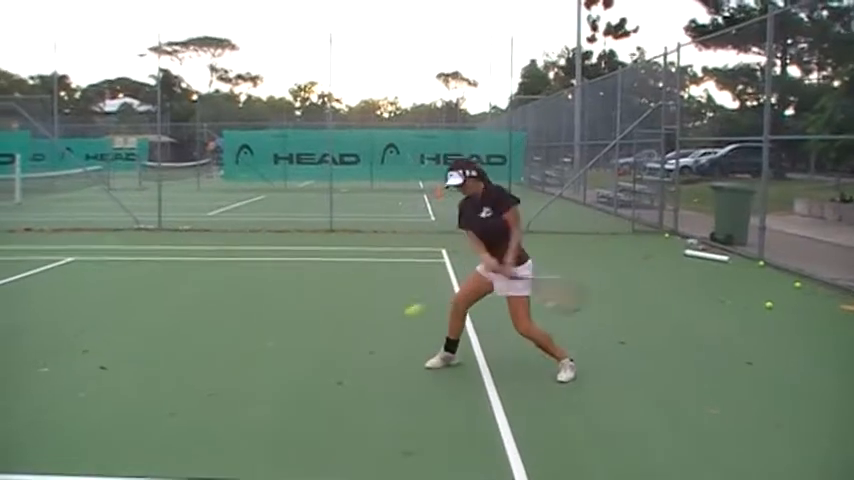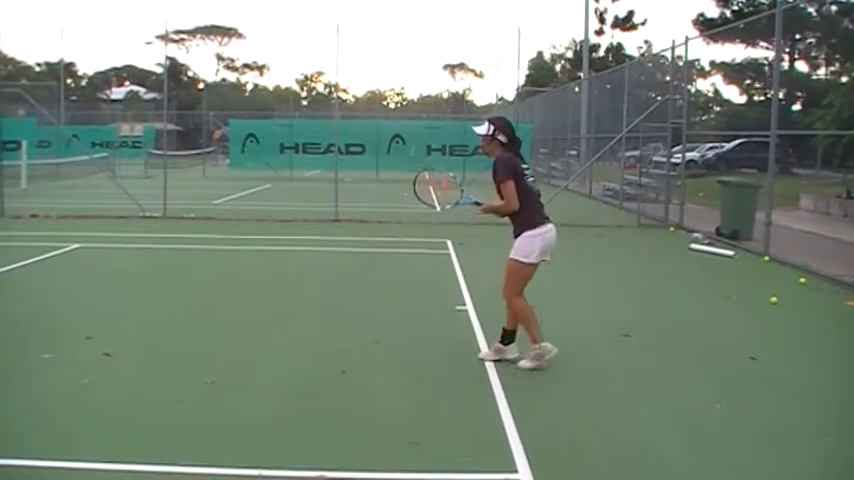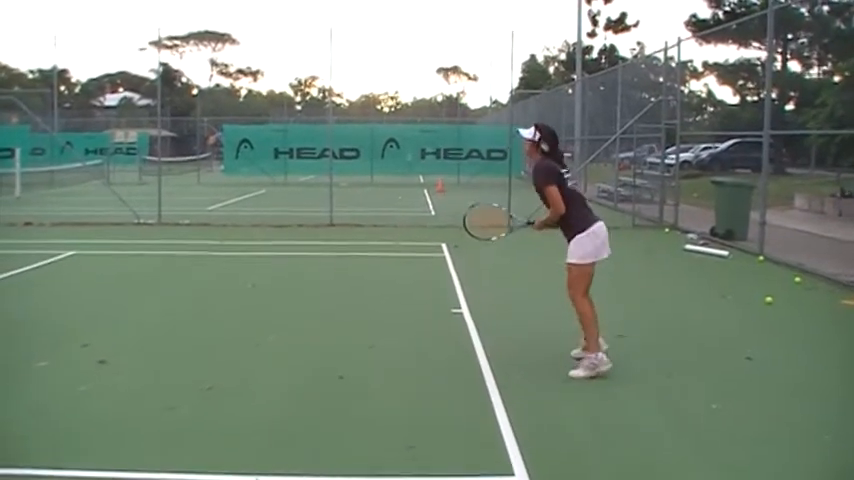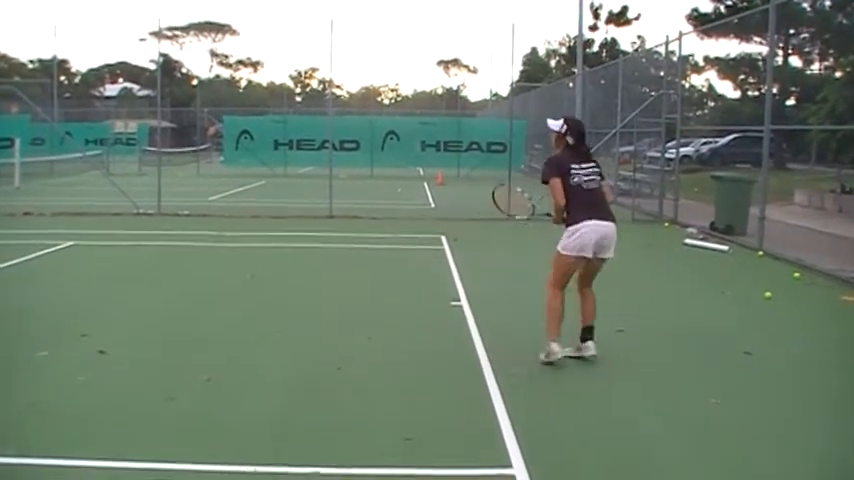
dt=1s
person 1, frame 1
left shoulder: (497, 194)
right shoulder: (466, 206)
left elbow: (516, 230)
right elbow: (476, 243)
left wrist: (510, 258)
right wrist: (490, 261)
left hip: (515, 267)
right hip: (492, 266)
left knee: (523, 328)
right knee: (459, 303)
left ankle: (565, 361)
right ankle: (449, 353)
person 1, frame 2
left shoulder: (502, 162)
right shoulder: (515, 159)
left elbow: (512, 205)
left wrist: (489, 208)
right wrist: (495, 208)
left hip: (532, 234)
right hip: (541, 229)
left knee: (511, 293)
right knee: (514, 292)
left ankle: (540, 347)
right ankle: (504, 346)
person 1, frame 3
left shoulder: (541, 169)
right shoulder: (556, 165)
left elbow: (559, 209)
left wrist: (542, 223)
right wrist: (551, 222)
left hip: (584, 235)
right hip: (593, 227)
left knee: (578, 296)
right knee: (580, 294)
left ankle: (596, 357)
right ankle: (595, 343)
person 1, frame 4
left shoulder: (555, 162)
right shoulder: (592, 161)
left elbow: (560, 202)
right elbow: (608, 198)
left wrist: (558, 218)
left hip: (582, 229)
right hip: (608, 227)
left knee: (554, 287)
right knee: (584, 286)
left ankle: (553, 345)
right ankle: (586, 342)
